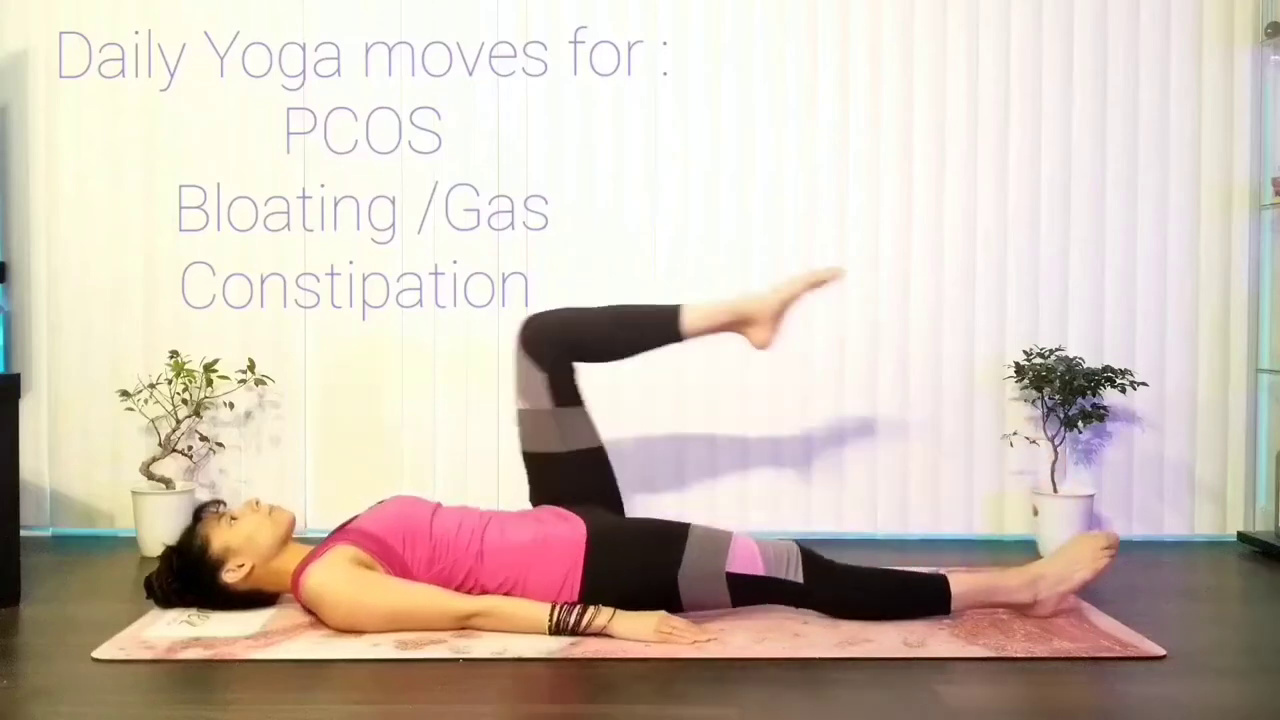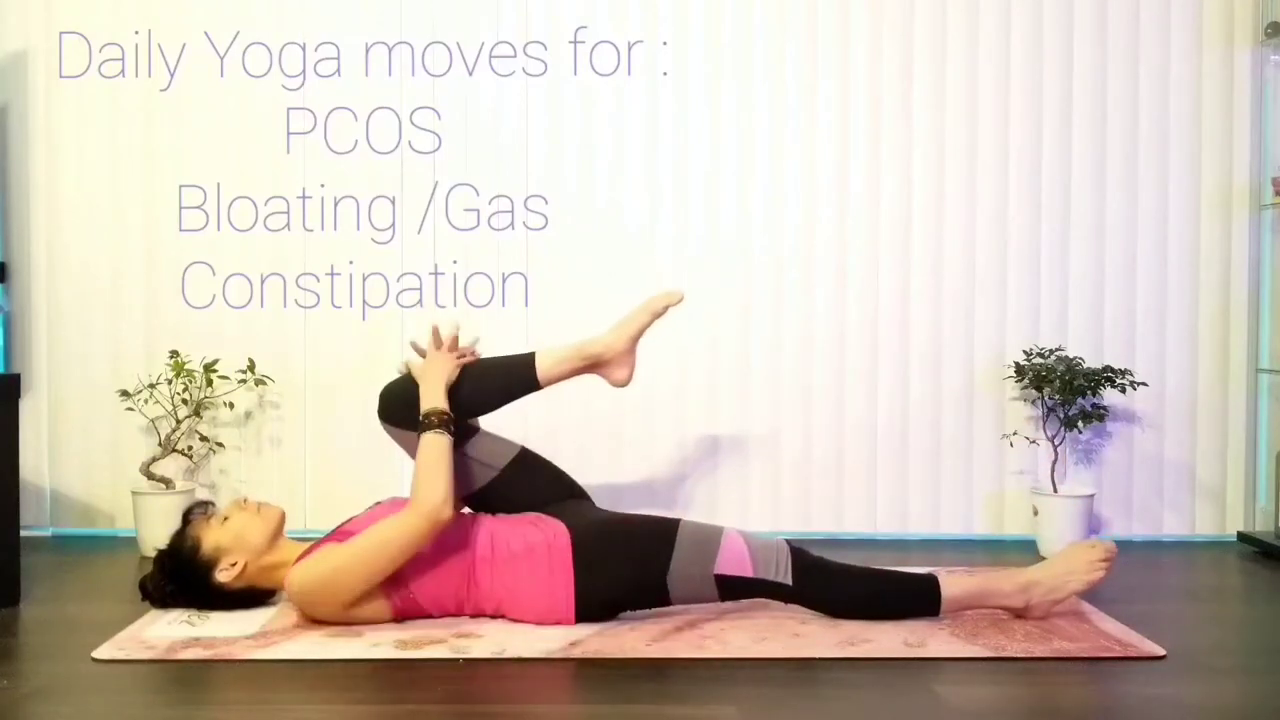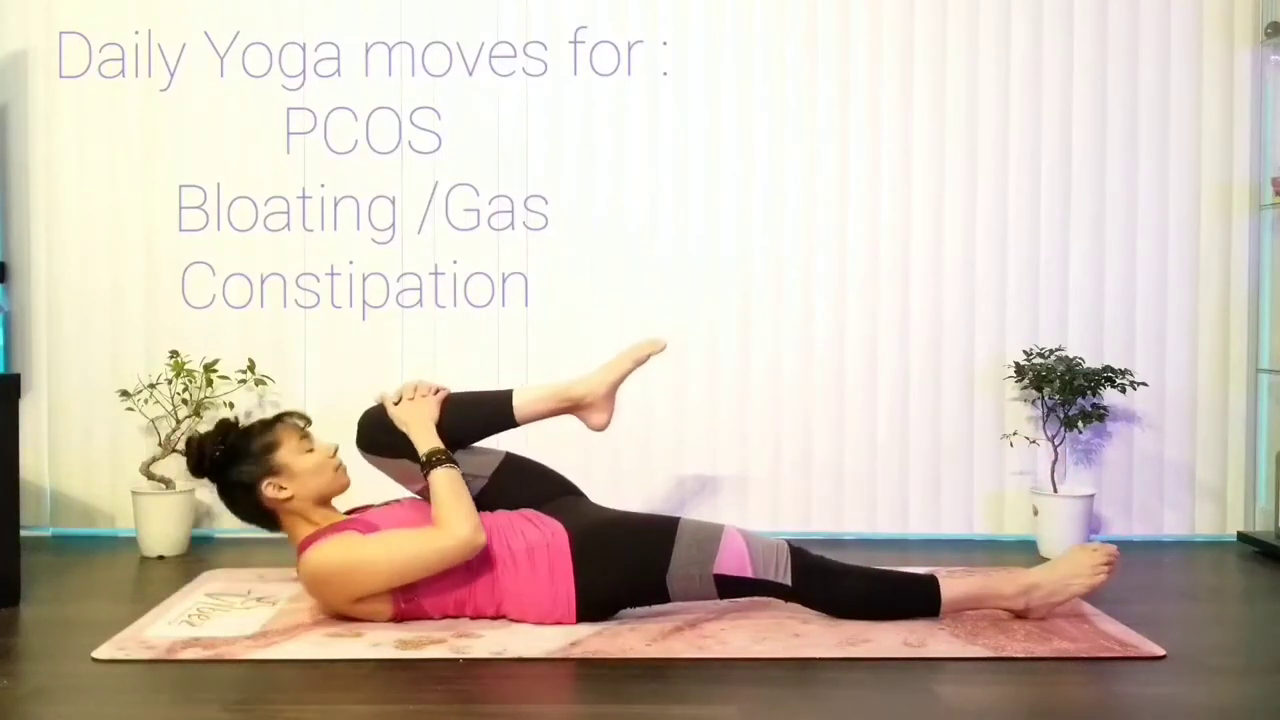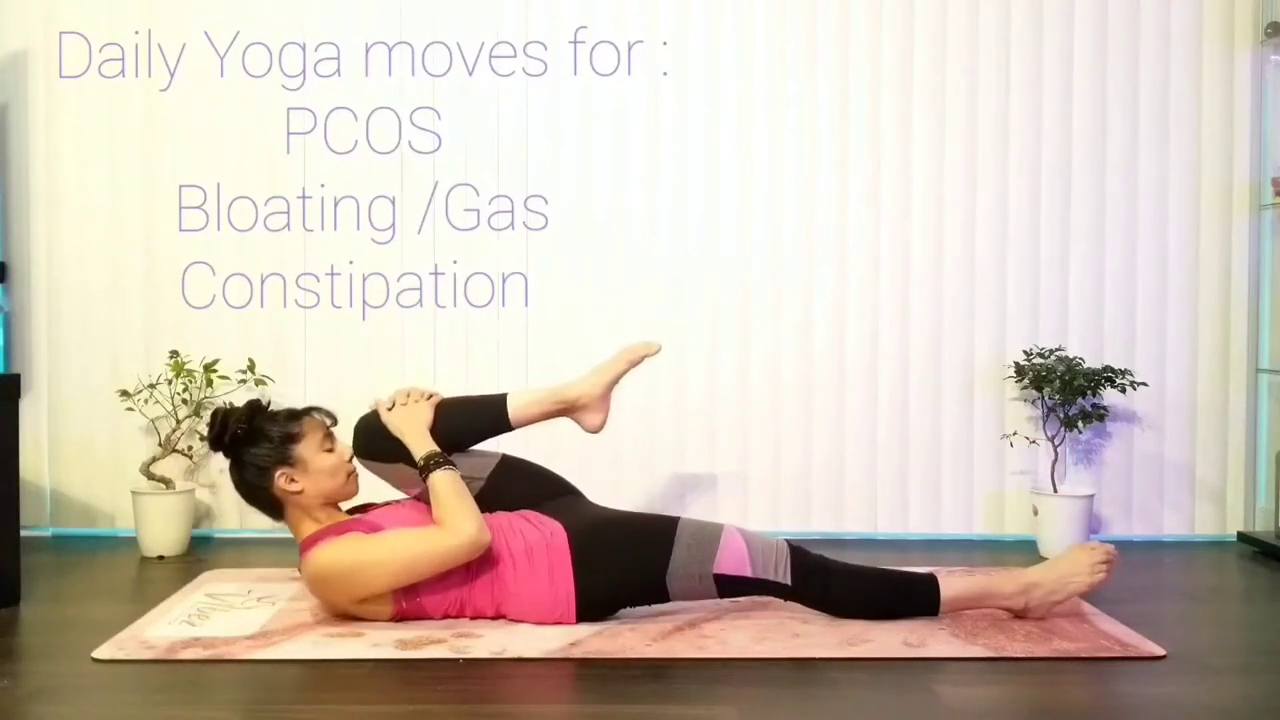
dt=1s
person 1, frame 1
left shoulder: (334, 551)
right shoulder: (328, 589)
right elbow: (469, 610)
right wrist: (611, 622)
left hip: (564, 528)
right hip: (581, 566)
left knee: (547, 339)
right knee: (802, 578)
left ankle: (738, 314)
right ankle: (1019, 585)
person 1, frame 2
left shoulder: (325, 558)
right shoulder: (316, 587)
left elbow: (429, 513)
right elbow: (432, 511)
left wrist: (430, 394)
right wrist: (437, 396)
left hip: (553, 529)
right hip: (569, 574)
left knee: (400, 404)
right knee: (790, 574)
left ankle: (591, 355)
right ankle: (1009, 586)
person 1, frame 3
left shoulder: (339, 534)
right shoulder: (328, 566)
left elbow: (433, 524)
right elbow: (463, 540)
left wrist: (415, 428)
right wrist: (430, 442)
left hip: (555, 531)
right hip: (572, 572)
left knee: (382, 427)
right knee: (782, 572)
right ankle: (1008, 590)
person 1, frame 4
left shoulder: (342, 531)
right shoulder: (331, 567)
left elbow: (438, 521)
right elbow: (468, 540)
left wrist: (406, 434)
right wrist: (424, 446)
left hip: (555, 530)
right hip: (571, 570)
right knee: (783, 570)
right ankle: (1009, 590)
